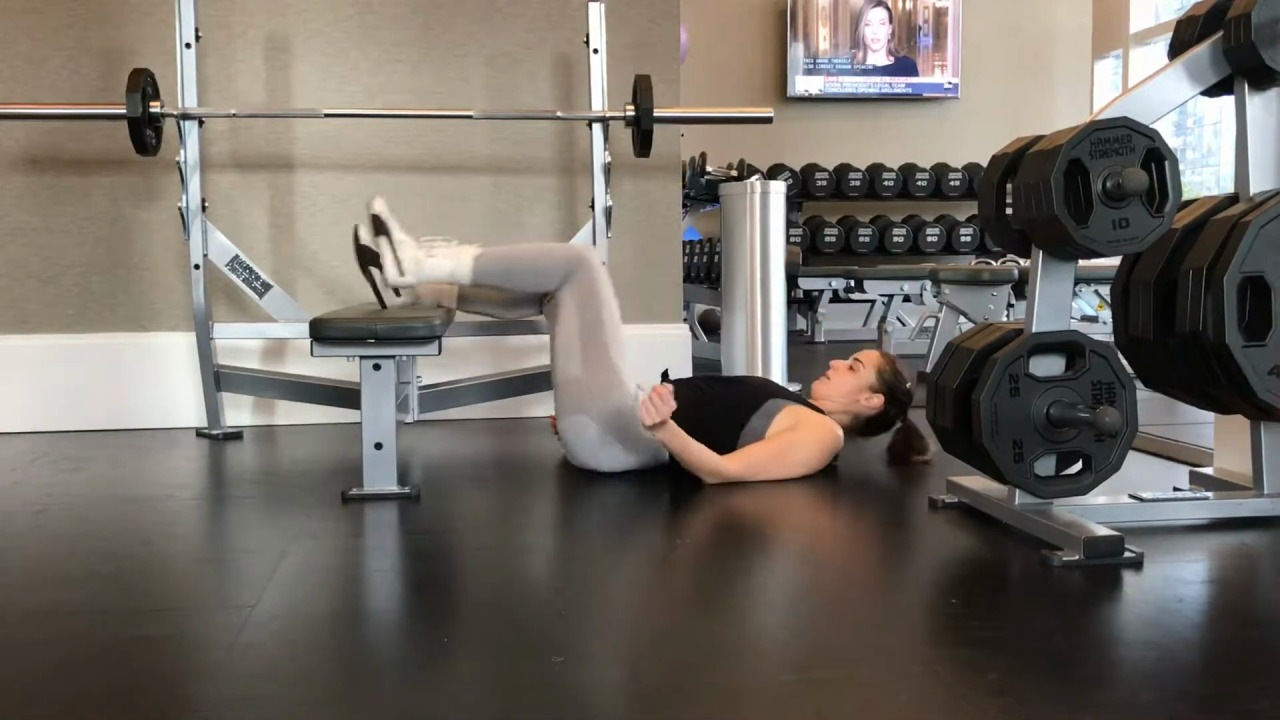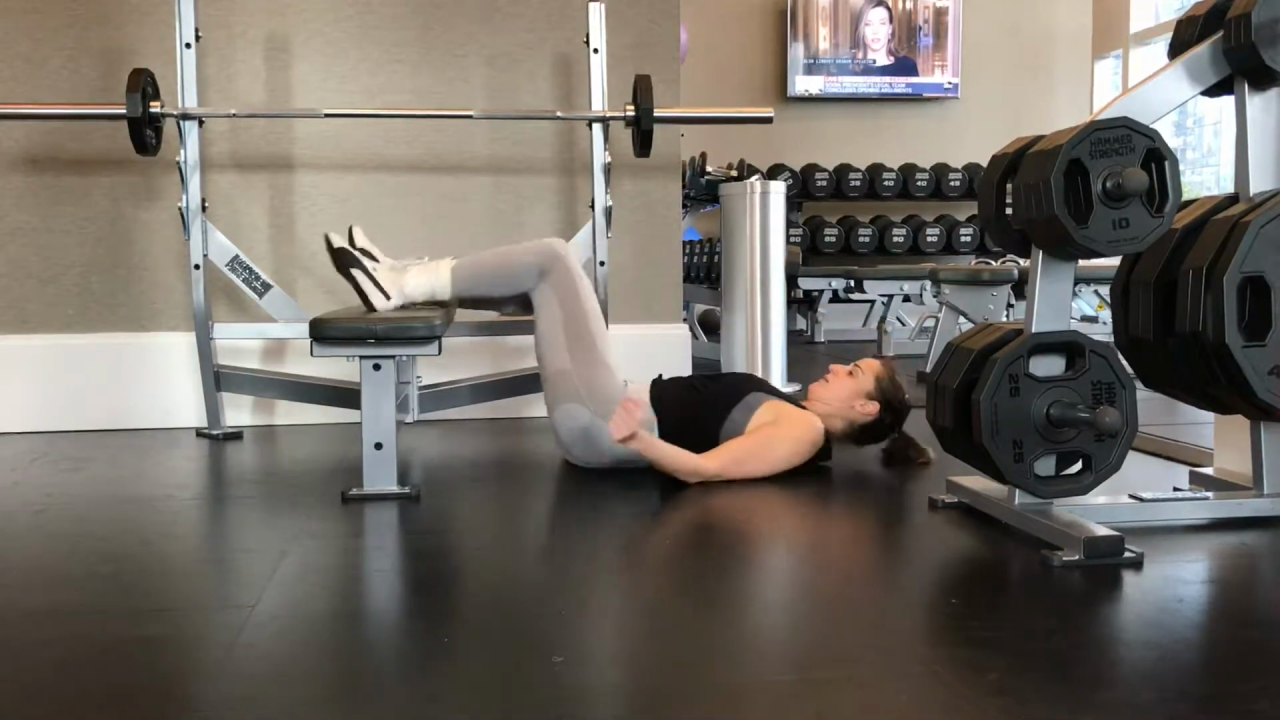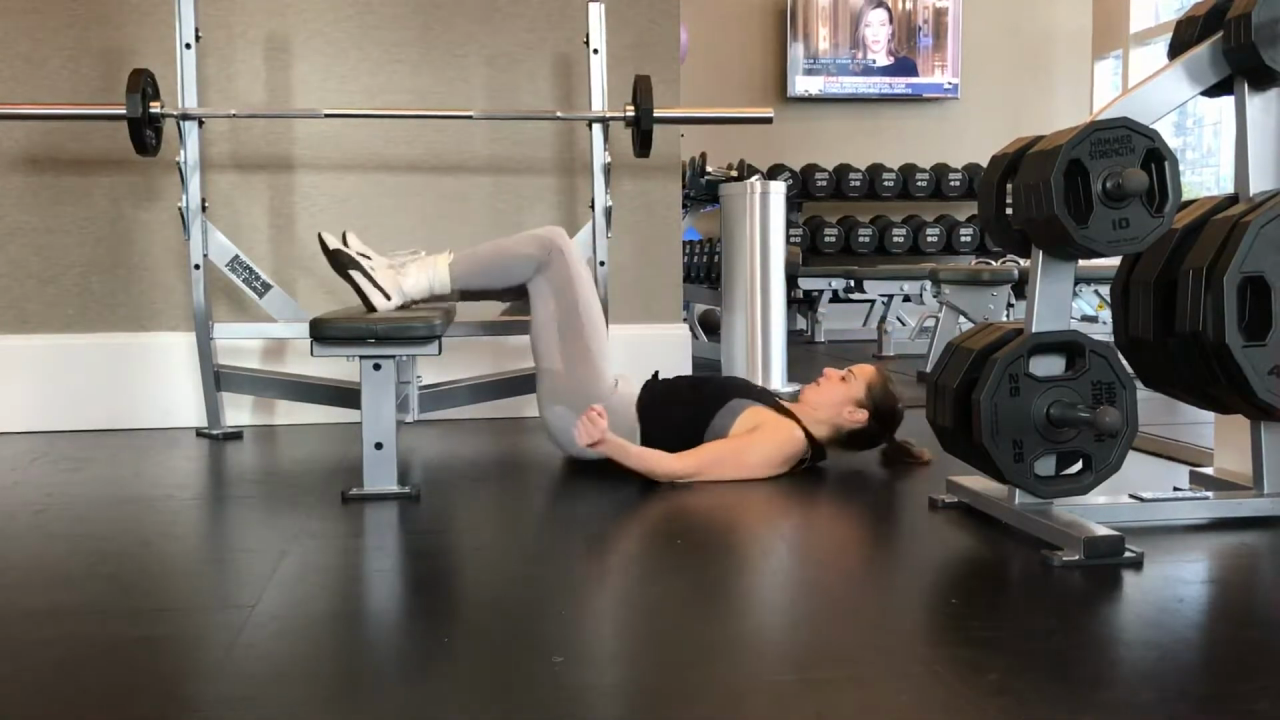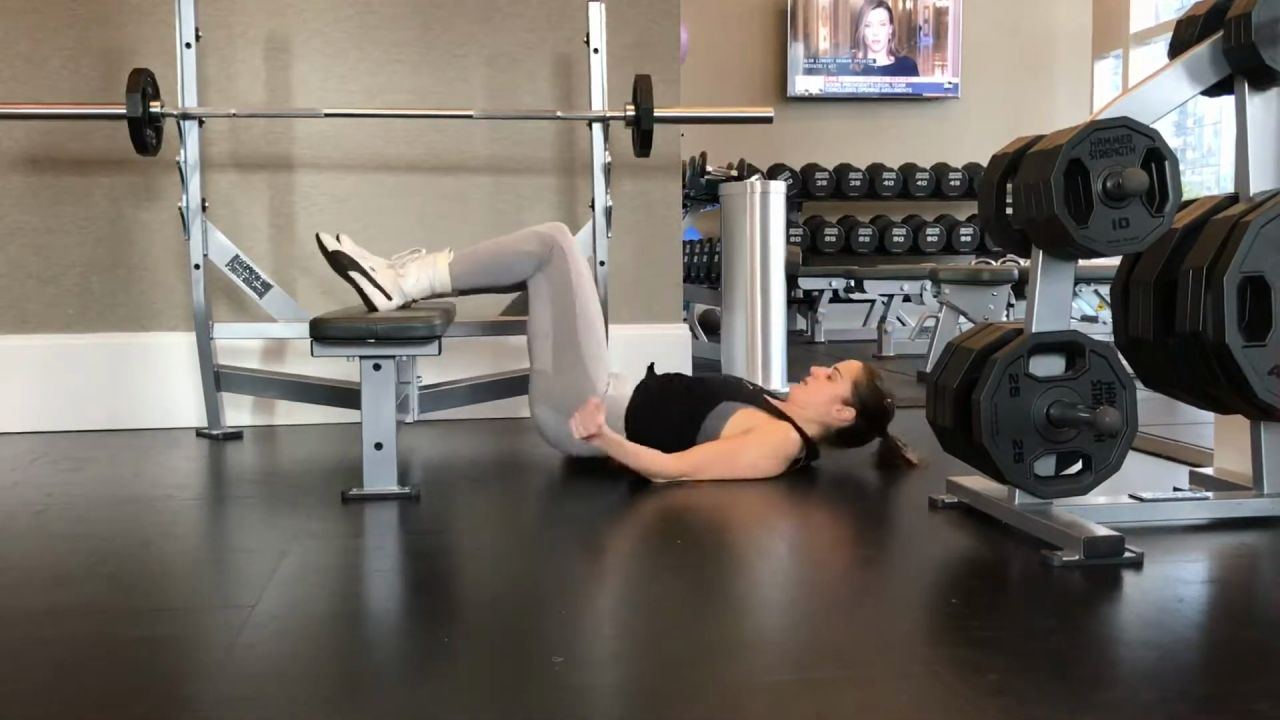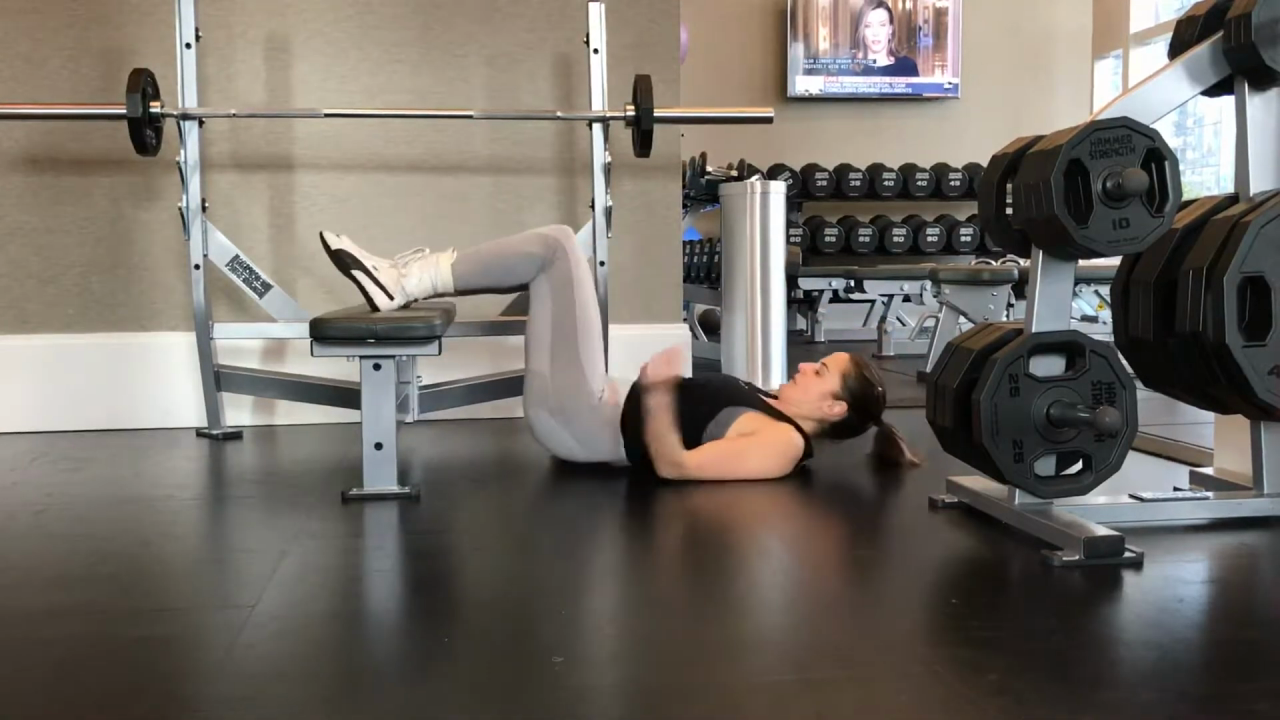
dt=0.1s
person 1, frame 1
left shoulder: (820, 436)
right shoulder: (792, 416)
left elbow: (720, 470)
left wrist: (662, 428)
left hip: (610, 430)
right hip: (608, 424)
left knee: (578, 263)
right knee: (560, 283)
left ankle: (417, 264)
right ankle: (409, 281)
person 1, frame 2
left shoulder: (801, 435)
right shoulder: (792, 416)
left elbow: (704, 468)
left wrist: (635, 439)
left hip: (598, 416)
right hip: (620, 410)
left knee: (553, 255)
right knee: (547, 282)
left ankle: (398, 285)
right ankle: (400, 281)
person 1, frame 3
left shoulder: (785, 440)
right shoulder: (784, 421)
left elbow: (683, 468)
left wrist: (608, 444)
left hip: (589, 414)
right hip: (612, 411)
left knee: (551, 247)
right knee: (546, 276)
left ankle: (398, 285)
right ankle: (399, 279)
person 1, frame 4
left shoulder: (779, 444)
right shoulder: (776, 416)
left elbow: (664, 469)
left wrist: (605, 437)
left hip: (580, 415)
right hip: (606, 402)
left knee: (555, 241)
right knee: (548, 266)
left ankle: (399, 285)
right ankle: (398, 278)
person 1, frame 5
left shoulder: (782, 444)
right shoulder: (776, 414)
left elbow: (674, 465)
left wrist: (657, 394)
left hip: (578, 421)
right hip: (603, 406)
left knee: (557, 245)
right knee: (549, 266)
left ankle: (403, 285)
right ankle: (401, 278)
